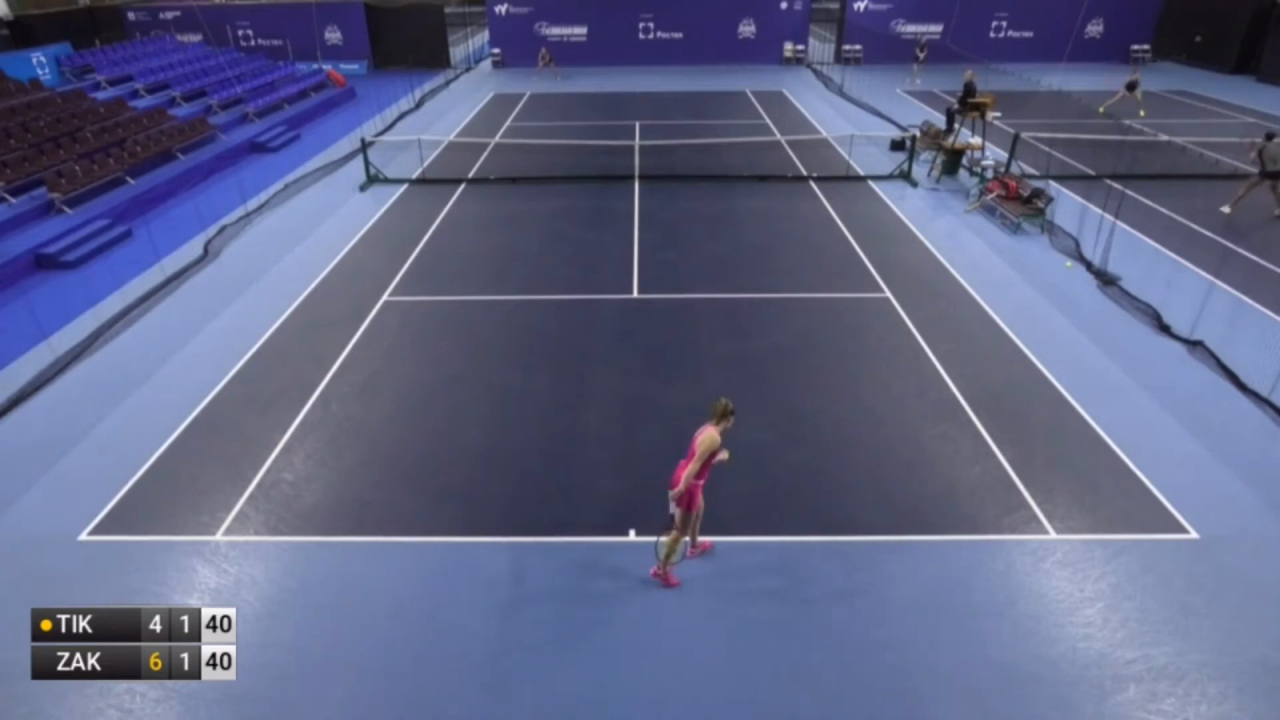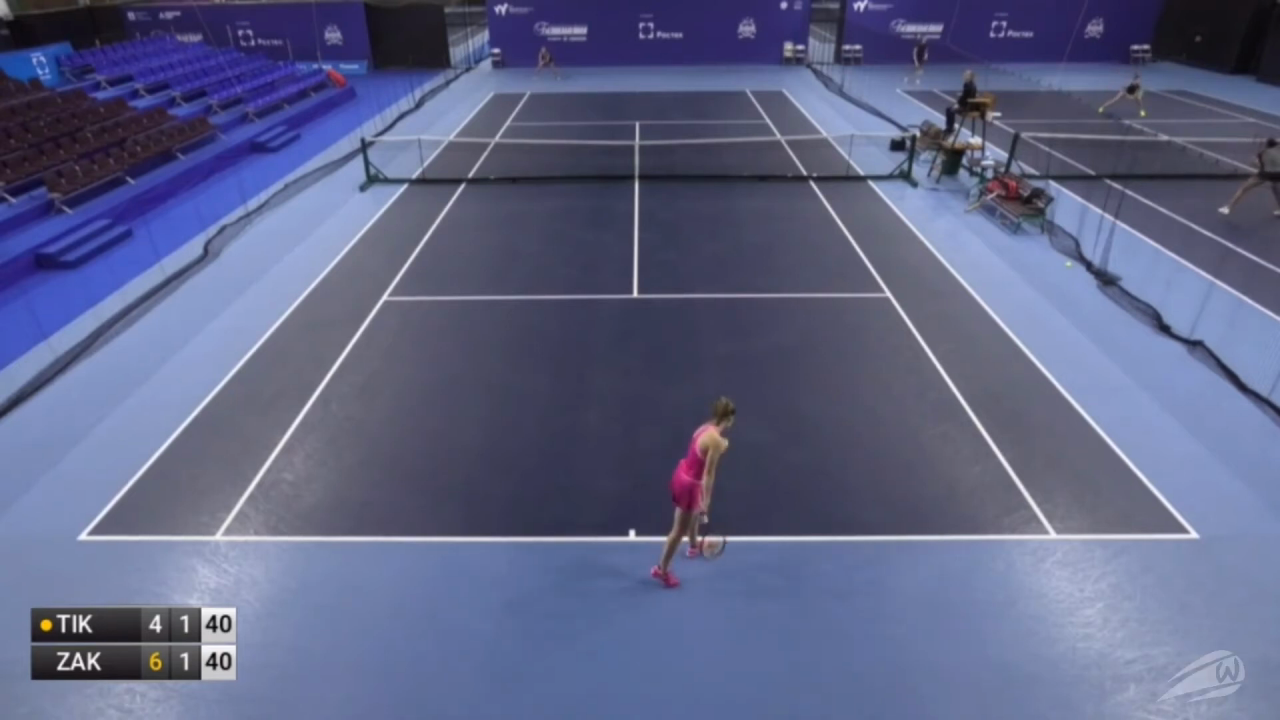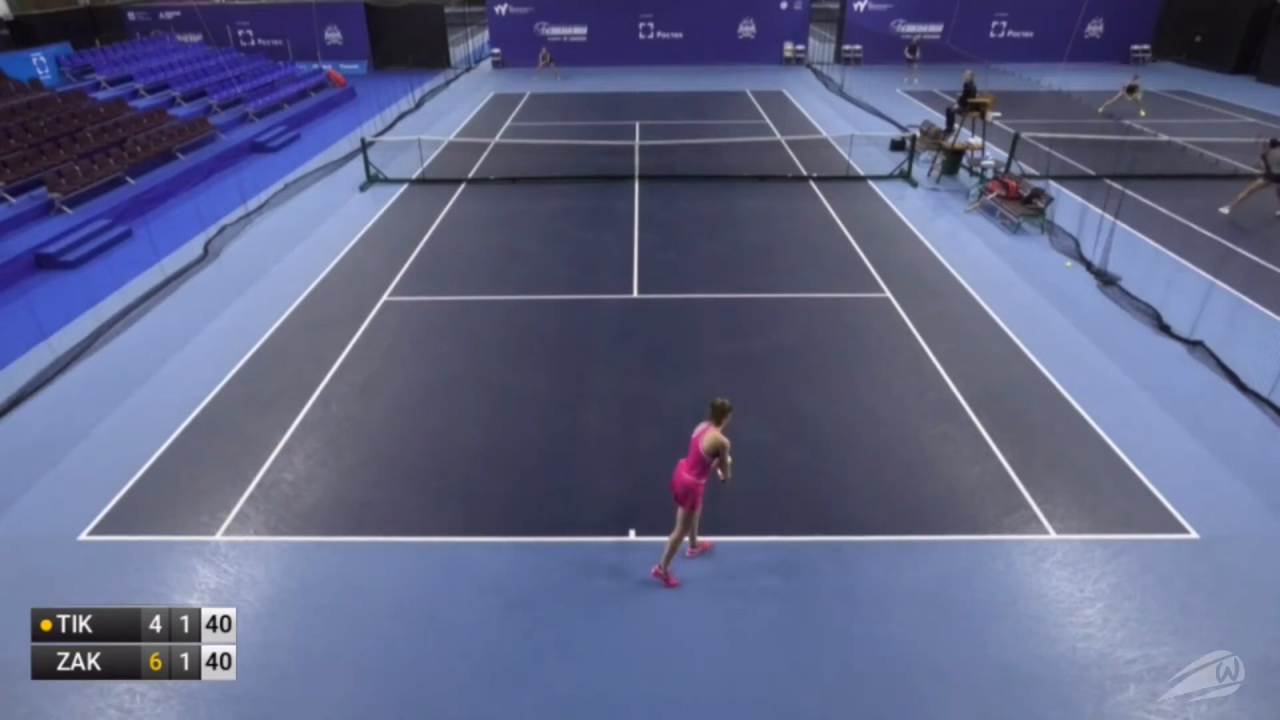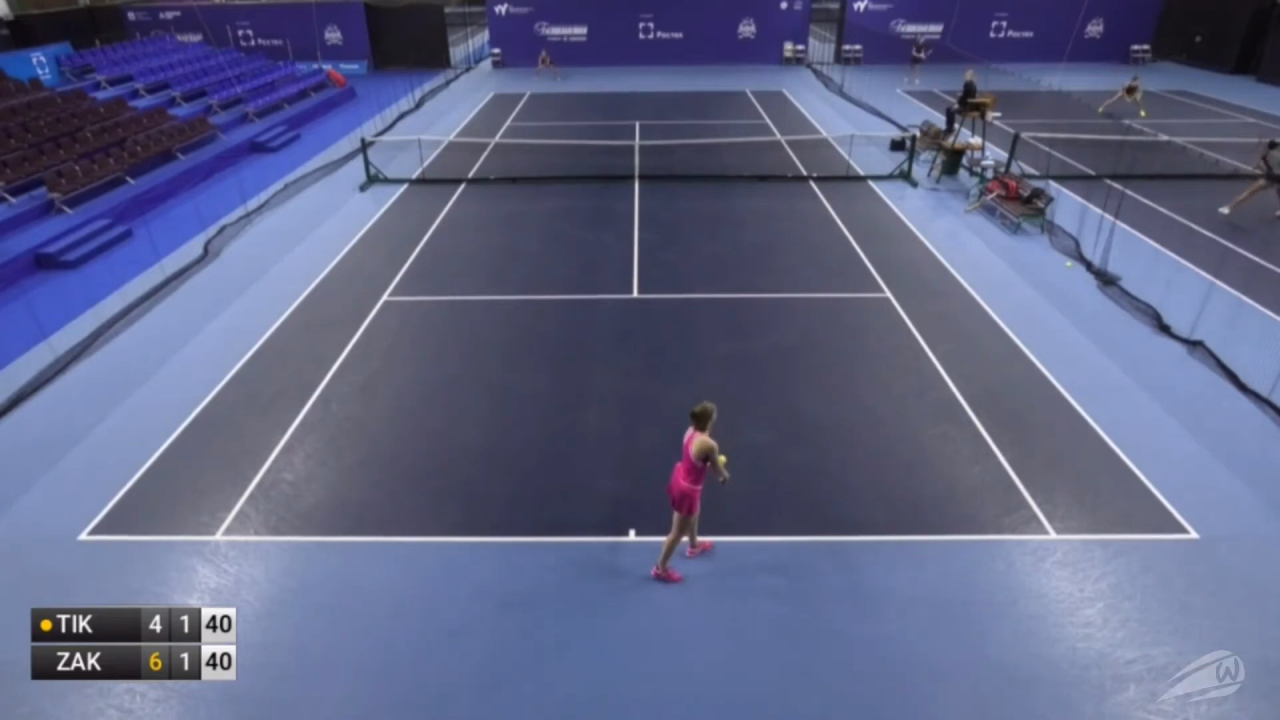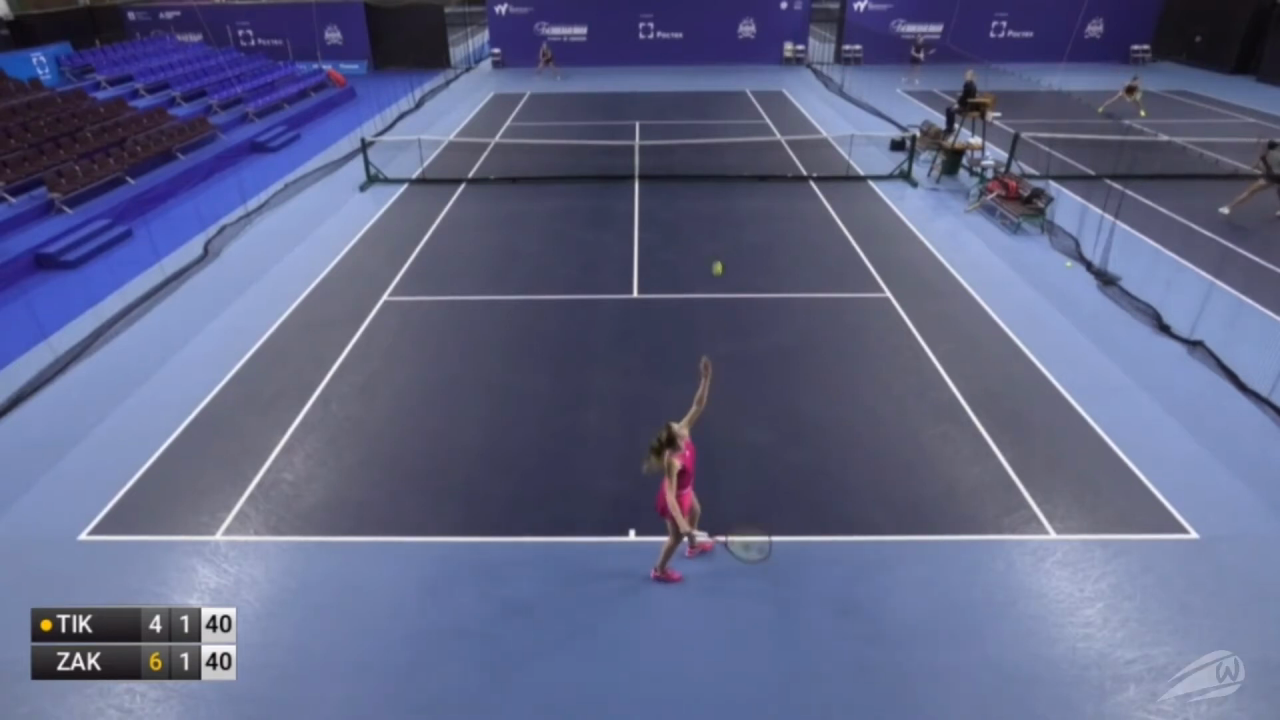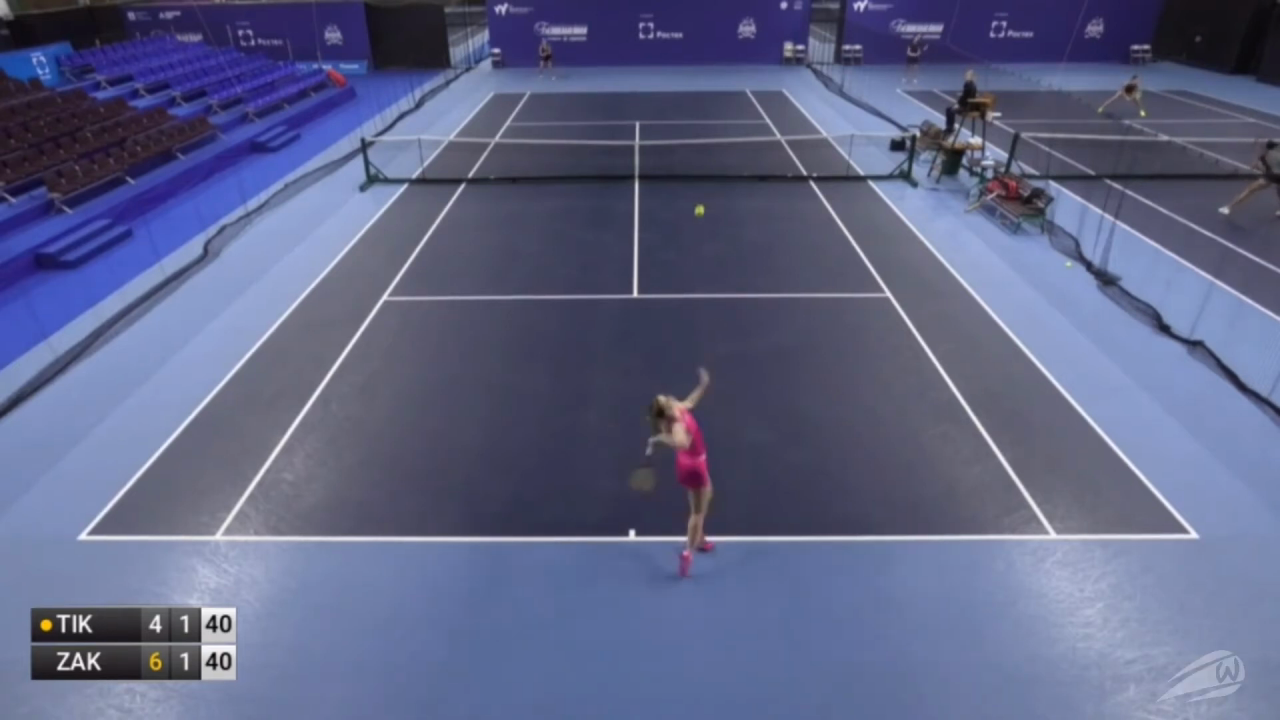
dt=0.7s
person 1, frame 1
left shoulder: (707, 429)
right shoulder: (714, 438)
right elbow: (696, 463)
left wrist: (718, 458)
right wrist: (681, 487)
left hip: (685, 477)
right hip: (688, 483)
left knee: (699, 509)
right knee: (681, 530)
left ankle: (695, 546)
right ankle: (661, 569)
person 1, frame 2
left shoulder: (705, 428)
right shoulder: (716, 440)
right elbow: (708, 473)
left wrist: (719, 451)
right wrist: (705, 501)
left hip: (682, 474)
right hip: (688, 484)
left knee: (696, 511)
right knee: (679, 530)
left ankle: (694, 546)
right ankle: (661, 569)
person 1, frame 3
left shoulder: (702, 426)
right shoulder: (722, 442)
right elbow: (723, 467)
right wrist: (726, 477)
left hip: (682, 472)
right hip: (691, 484)
left knee: (696, 511)
right knee: (681, 530)
left ankle: (694, 545)
right ankle: (662, 568)
person 1, frame 4
left shoulder: (692, 431)
right shoulder: (710, 445)
right elbow: (717, 468)
left wrist: (712, 461)
right wrist: (725, 476)
left hip: (680, 477)
right hip: (687, 490)
left knee: (694, 515)
right knee: (678, 532)
left ankle: (694, 545)
right ankle: (661, 568)
person 1, frame 5
left shoulder: (684, 433)
right shoulder: (672, 462)
left elbow: (698, 407)
right elbow: (671, 496)
left wrist: (705, 378)
right wrist: (682, 525)
left hip: (685, 490)
right hip: (677, 497)
left knee: (695, 512)
right knee: (677, 536)
left ankle: (693, 545)
right ankle: (660, 570)
person 1, frame 6
left shoulder: (680, 408)
right shoulder: (675, 426)
left elbow: (692, 400)
right elbow: (682, 444)
left wrist: (704, 384)
right wrist: (659, 439)
left hip: (691, 464)
right hip: (693, 467)
left knee: (702, 502)
right knee: (699, 510)
left ankle: (699, 540)
right ankle: (688, 552)
